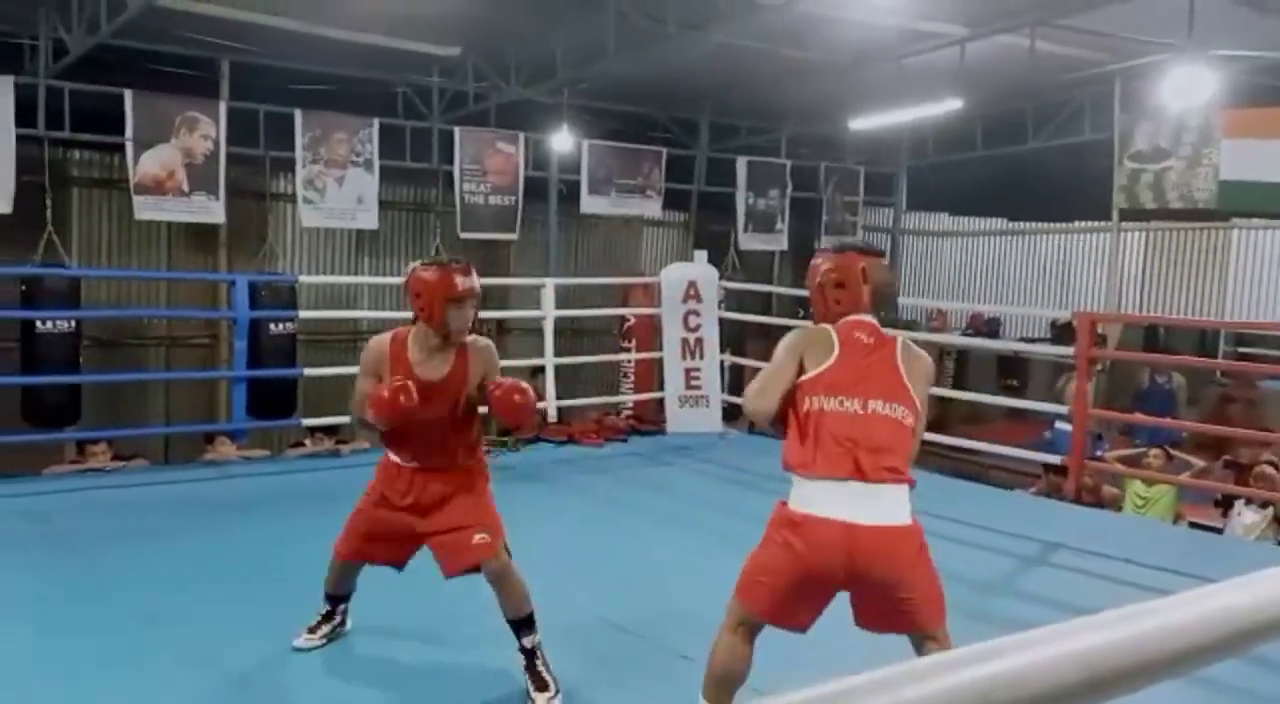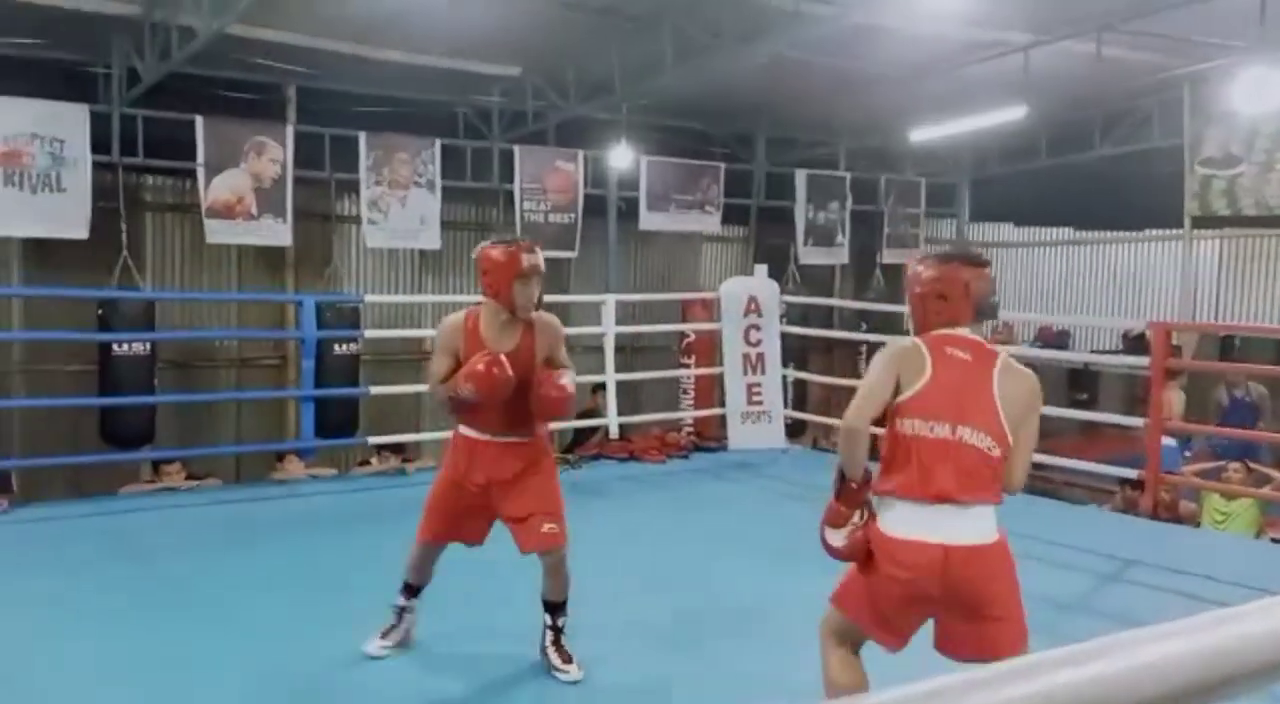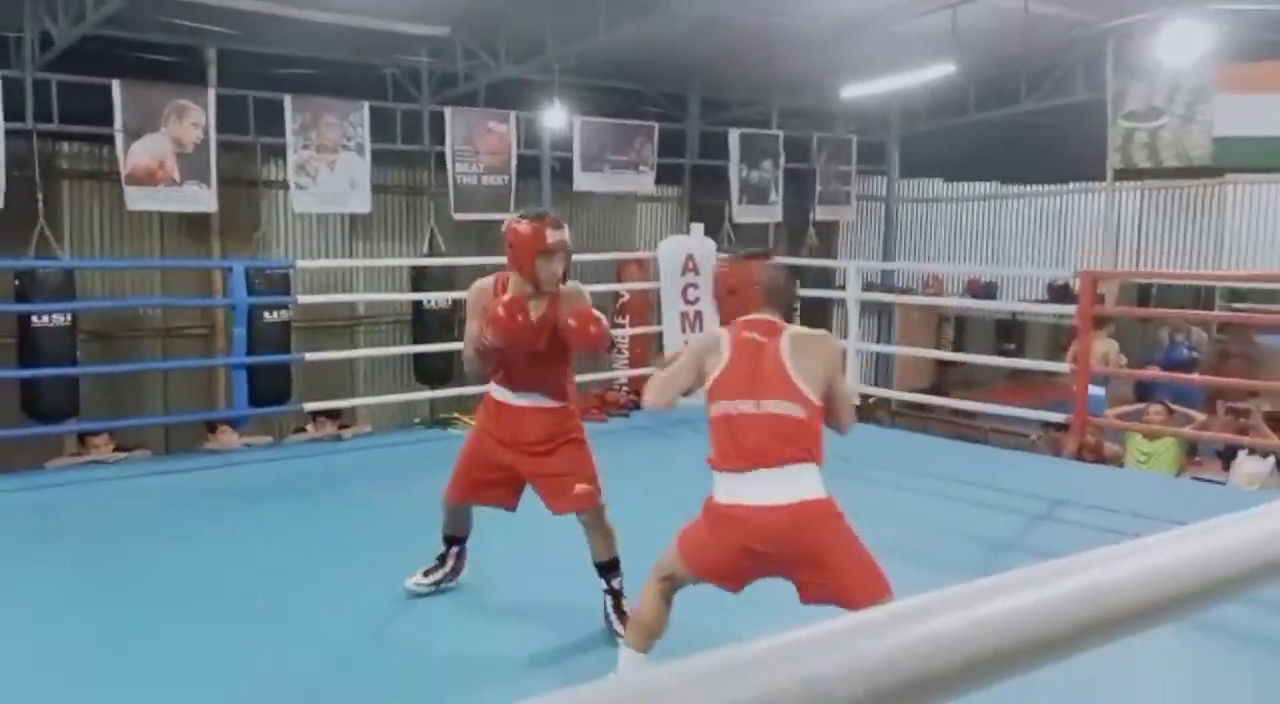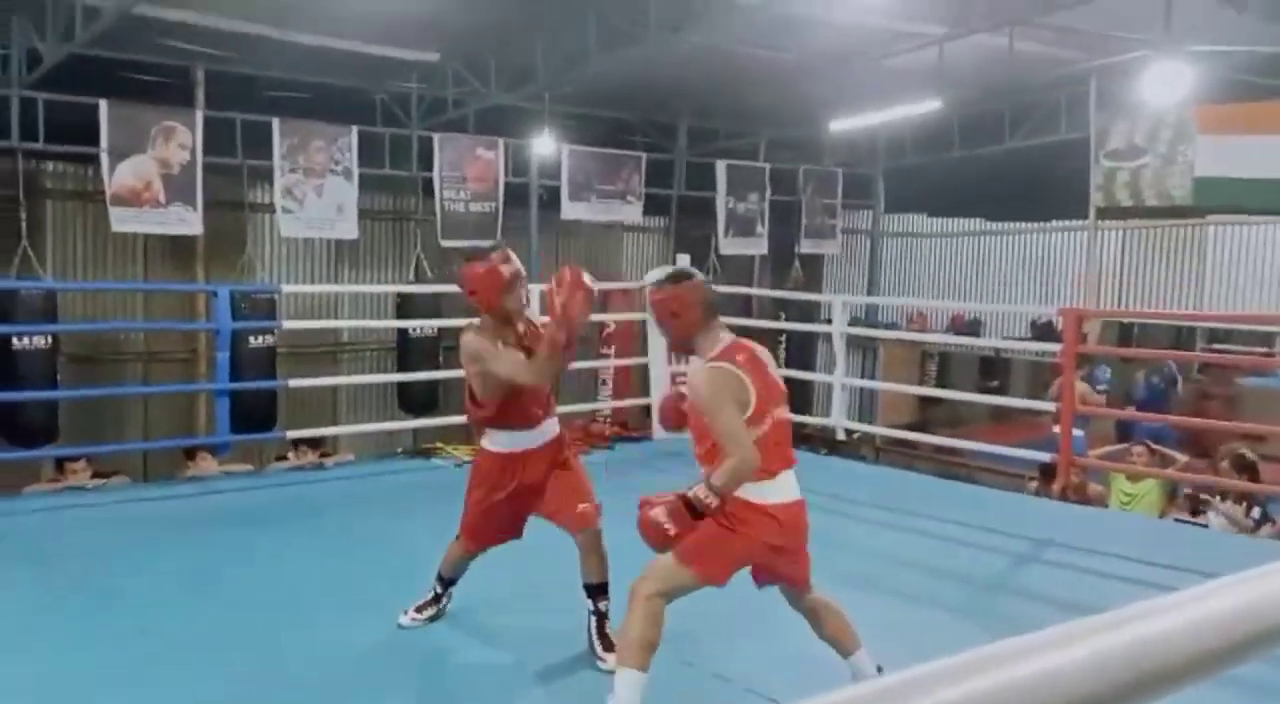
dt=0.5s
person 1, frame 1
left shoulder: (805, 341)
right shoulder: (917, 361)
left elbow: (758, 408)
right elbow: (904, 447)
left hip: (812, 525)
right hip: (893, 532)
left knee: (739, 626)
right knee: (934, 642)
person 1, frame 2
left shoulder: (903, 356)
right shoulder: (1020, 382)
left elbow: (854, 424)
right elbow: (1013, 480)
left wrist: (851, 493)
left hip: (899, 545)
right hip: (977, 551)
left knee: (839, 639)
person 1, frame 3
left shoulder: (710, 345)
right shoulder: (819, 346)
left elbow: (654, 399)
right elbow: (844, 421)
left wrist: (673, 367)
left hip: (736, 513)
right hip: (808, 511)
left knee: (662, 580)
person 1, frame 4
left shoulder: (710, 380)
right shoulder: (754, 353)
left elbow: (745, 460)
left wrist: (698, 500)
right wrist: (703, 425)
left hip: (746, 514)
right hip: (787, 509)
left knee: (647, 592)
right knee: (805, 598)
person 2, frame 1
left shoulder: (480, 352)
right shoulder: (383, 350)
left elbow: (501, 403)
right elbow: (359, 413)
left wrist: (512, 404)
right wrist: (376, 413)
left hip: (460, 479)
right hip: (399, 475)
left knee: (498, 567)
right knee: (346, 557)
left ankle: (533, 658)
right ankle: (334, 615)
person 2, frame 2
left shoulder: (547, 328)
right shoulder: (455, 327)
left elbow: (563, 378)
right elbow: (437, 393)
left wrist: (566, 391)
right wrist: (461, 388)
left hip: (527, 453)
right hip: (470, 450)
left knee: (553, 550)
right knee: (429, 540)
left ankle: (554, 636)
right ankle: (403, 615)
person 2, frame 3
left shoulder: (572, 296)
right shoulder: (484, 293)
left elbow: (596, 351)
right elbow: (472, 368)
left wrist: (595, 340)
right wrist: (490, 341)
left hip: (556, 420)
right hip: (500, 415)
left knee: (591, 511)
right knee: (456, 496)
left ankle: (615, 598)
right ankle: (452, 560)
person 2, frame 4
left shoulder: (523, 321)
right shoulder: (476, 345)
right elbow: (538, 379)
left wrist: (561, 324)
right wrist: (562, 330)
left hip: (550, 449)
right hip: (500, 459)
left knee: (589, 531)
right knee: (471, 542)
left ankle: (599, 623)
right ankle: (439, 594)
